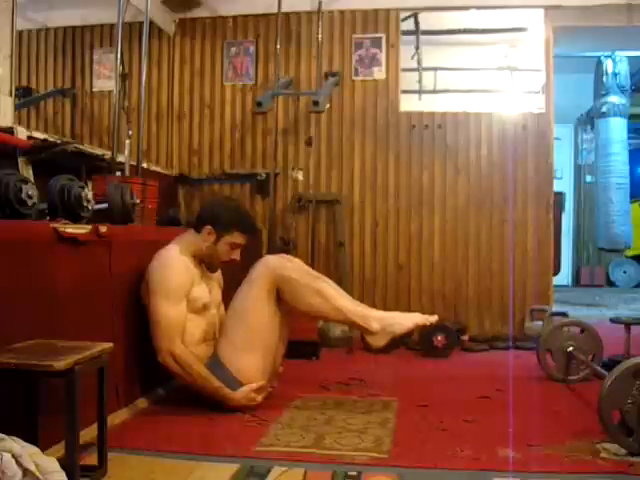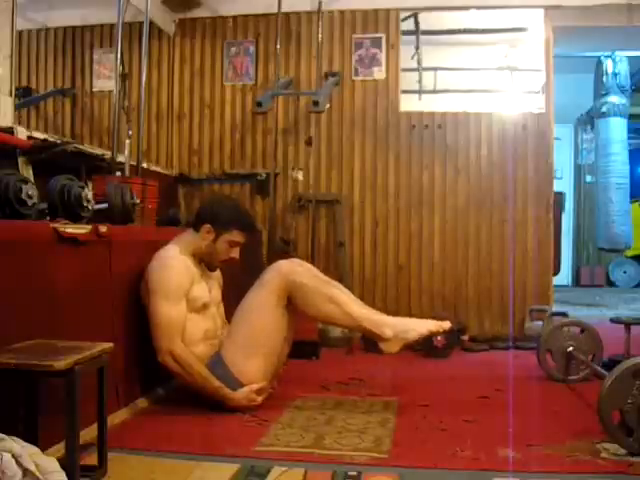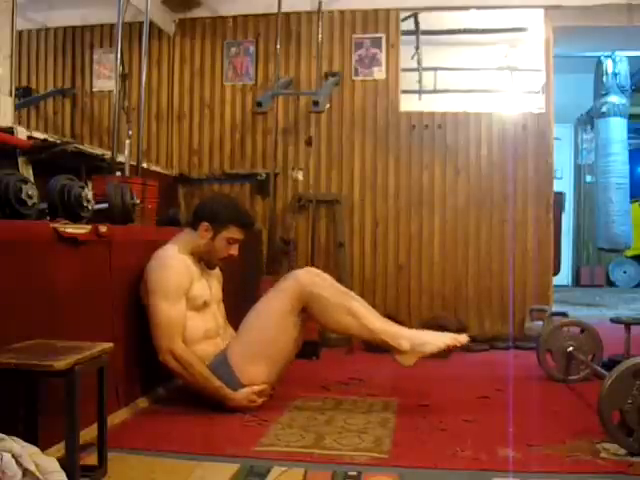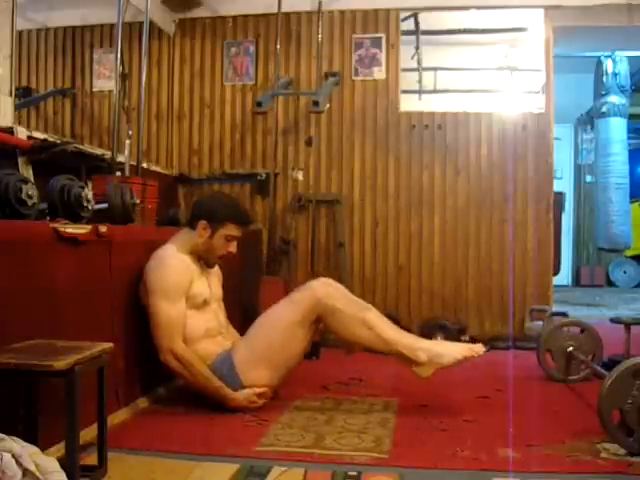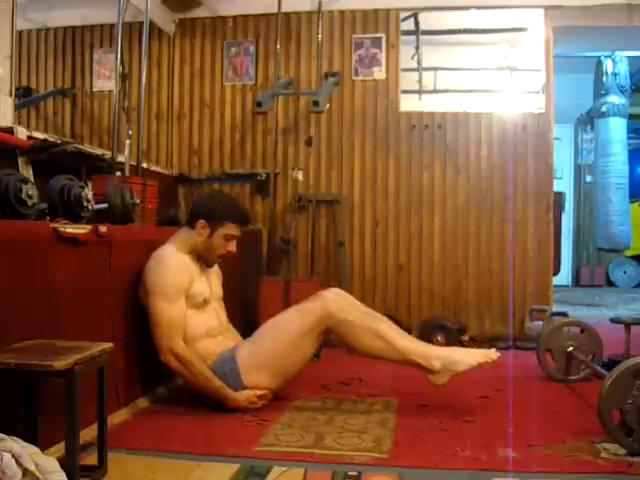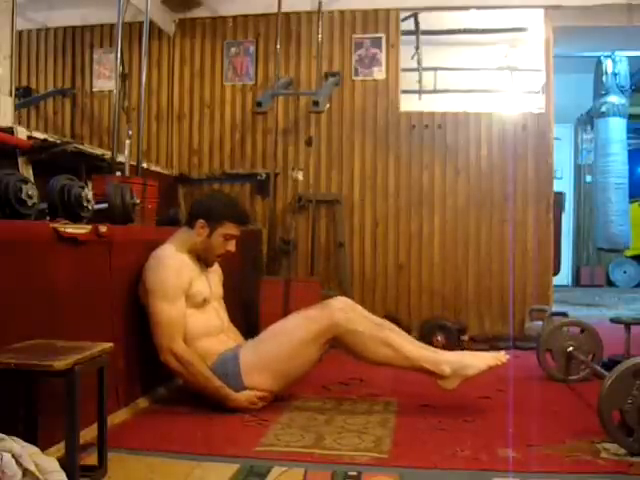
dt=0.2s
person 1, frame 1
left shoulder: (206, 265)
right shoulder: (171, 266)
right elbow: (168, 351)
left wrist: (267, 365)
right wrist: (227, 396)
left hip: (231, 369)
right hip: (224, 379)
left knee: (282, 272)
right knee: (273, 267)
left ankle: (372, 322)
right ankle: (374, 323)
person 1, frame 2
left shoulder: (207, 265)
right shoulder: (170, 266)
right elbow: (168, 351)
left wrist: (265, 364)
right wrist: (227, 396)
left hip: (232, 368)
right hip: (224, 378)
left knee: (291, 276)
right knee: (285, 273)
left ankle: (383, 329)
right ankle: (387, 329)
person 1, frame 3
left shoulder: (207, 265)
right shoulder: (169, 265)
right elbow: (169, 350)
left wrist: (262, 361)
right wrist: (228, 396)
left hip: (232, 366)
right hip: (224, 376)
left knee: (308, 282)
right knee: (303, 283)
left ankle: (399, 340)
right ankle: (403, 341)
person 1, frame 4
left shoulder: (207, 264)
right shoulder: (168, 265)
right elbow: (171, 350)
left wrist: (260, 357)
right wrist: (229, 396)
left hip: (234, 365)
right hip: (225, 376)
left knee: (320, 294)
right knee: (319, 293)
left ankle: (416, 350)
right ankle: (419, 352)
person 1, frame 5
left shoulder: (206, 264)
right shoulder: (167, 265)
right elbow: (171, 351)
left wrist: (258, 357)
right wrist: (229, 396)
left hip: (235, 363)
right hip: (225, 375)
left knee: (331, 302)
right knee: (329, 305)
left ankle: (431, 358)
right ankle: (434, 360)
person 1, frame 6
left shoulder: (207, 265)
right shoulder: (167, 265)
right elbow: (171, 351)
left wrist: (258, 358)
right wrist: (228, 397)
left hip: (236, 362)
right hip: (226, 375)
left knee: (338, 309)
right knee: (335, 316)
left ankle: (440, 362)
right ankle: (443, 365)
